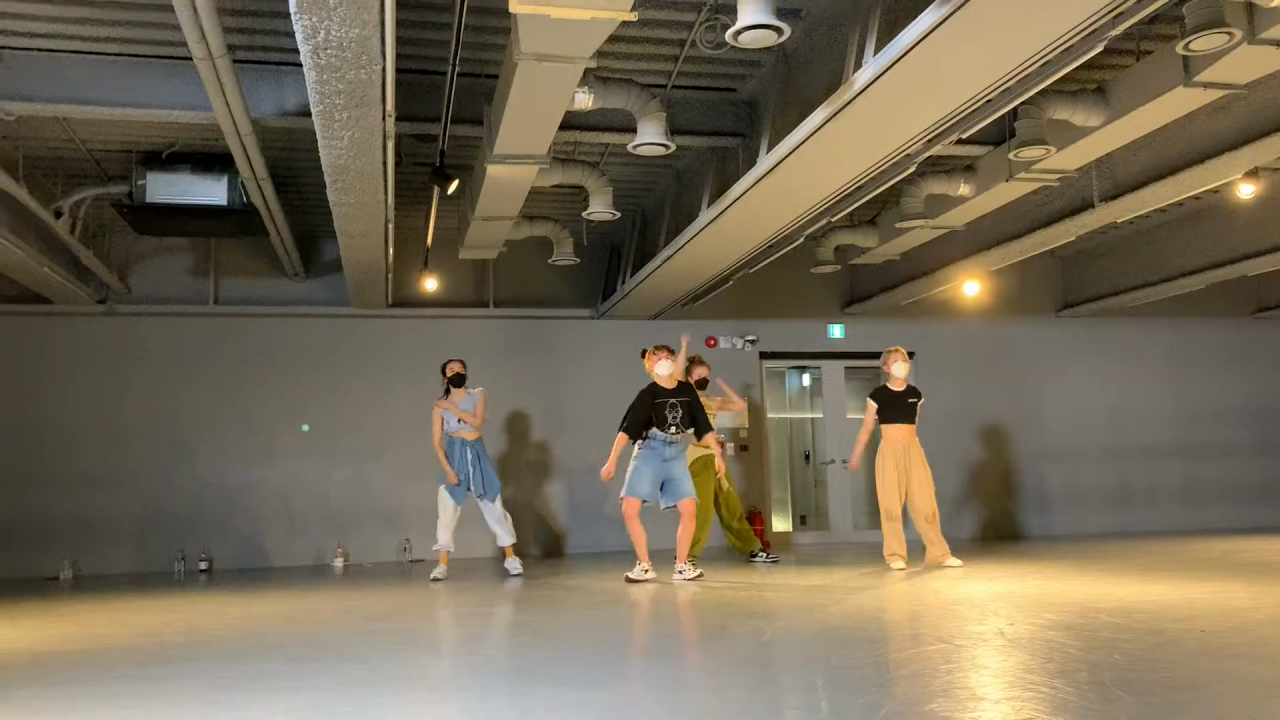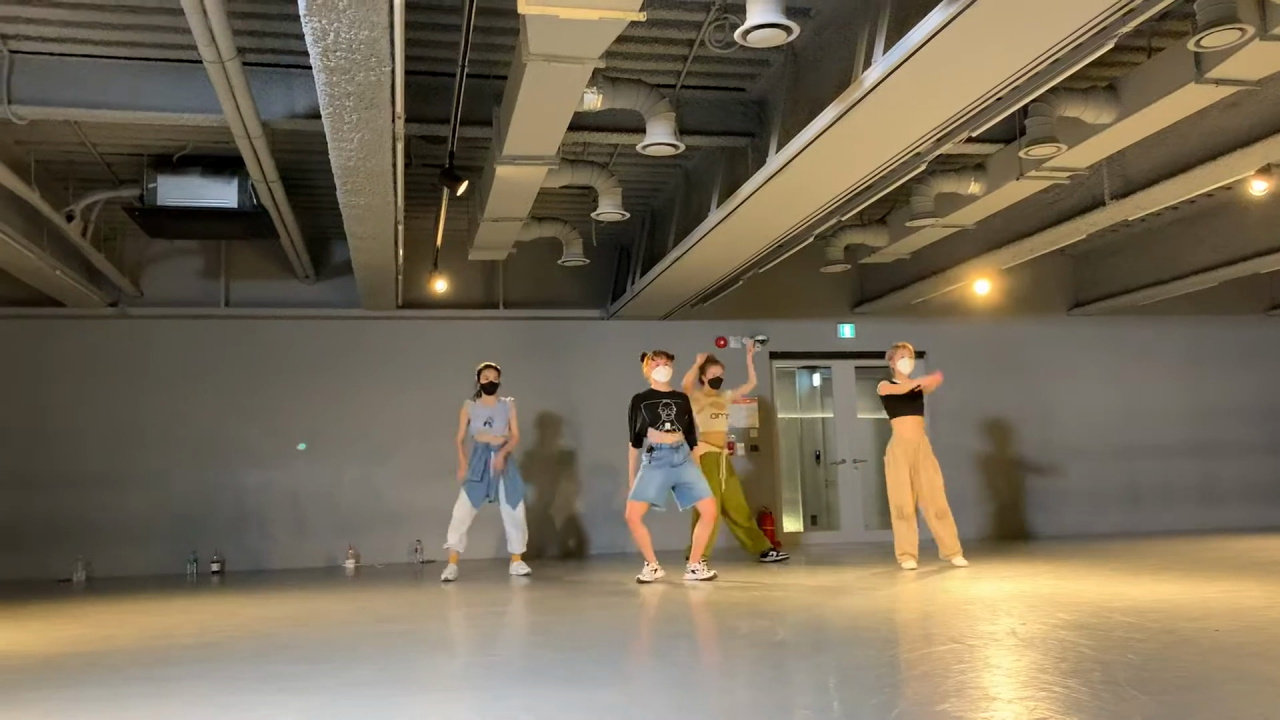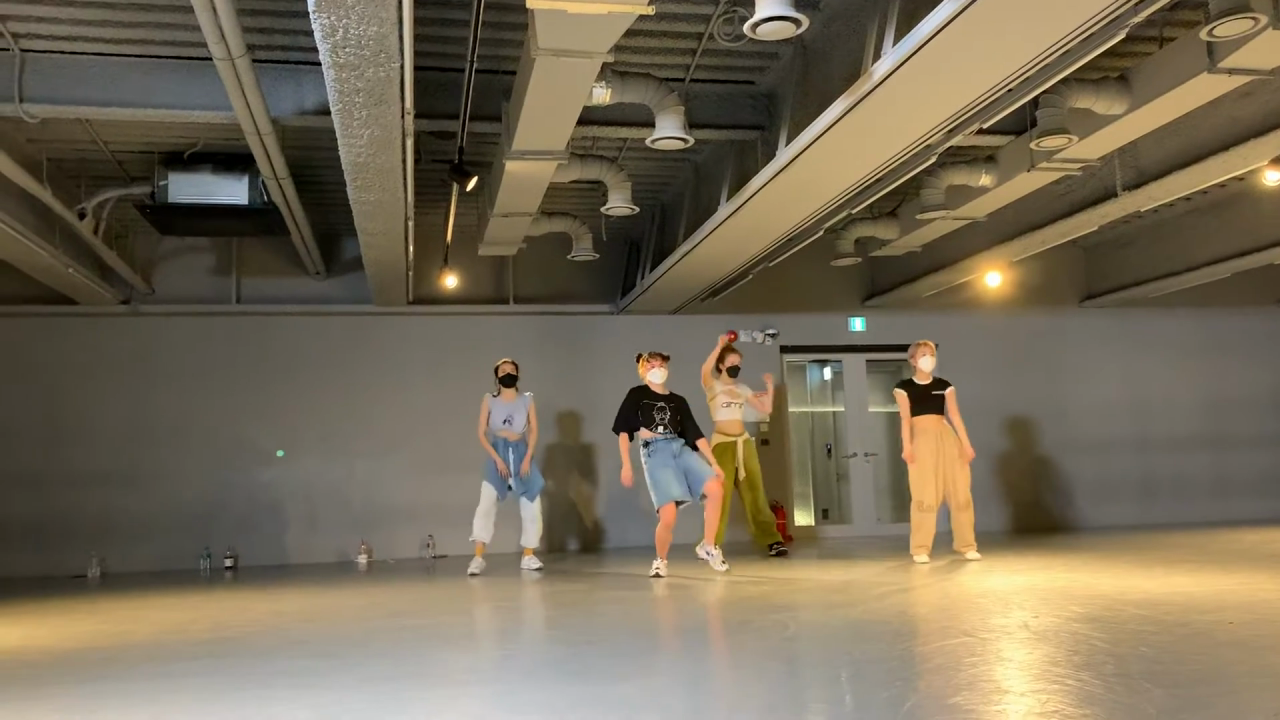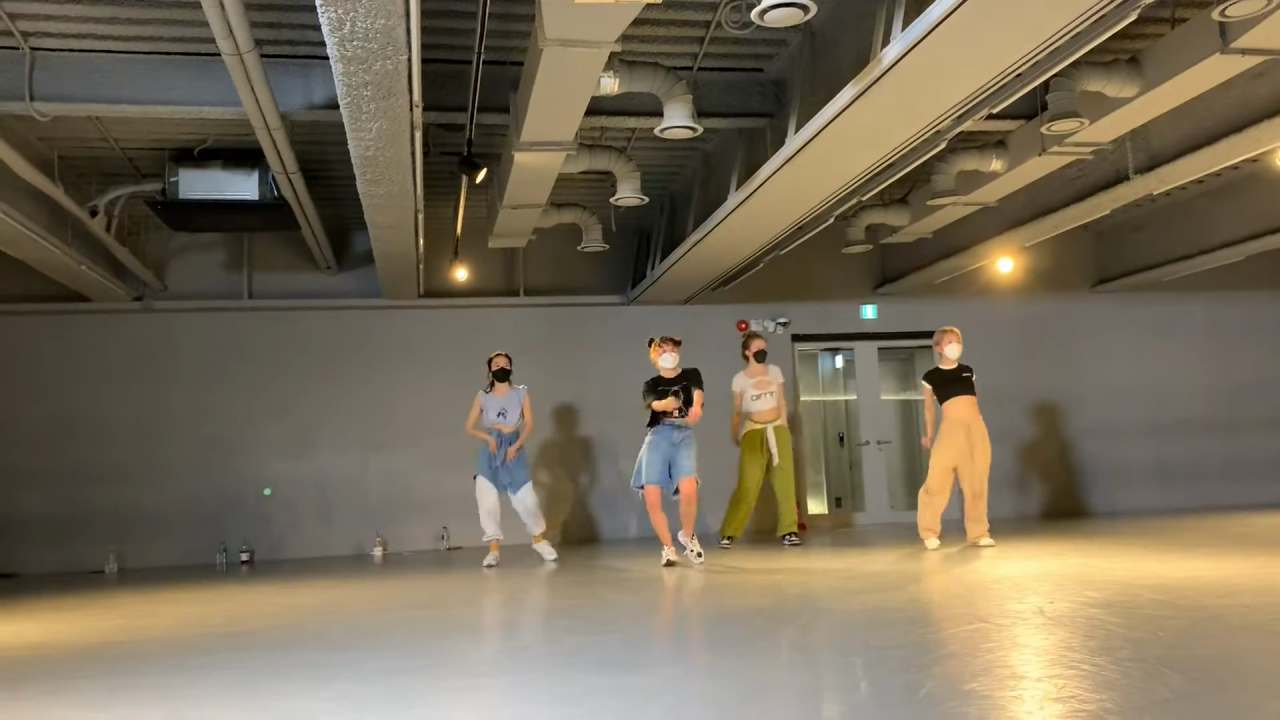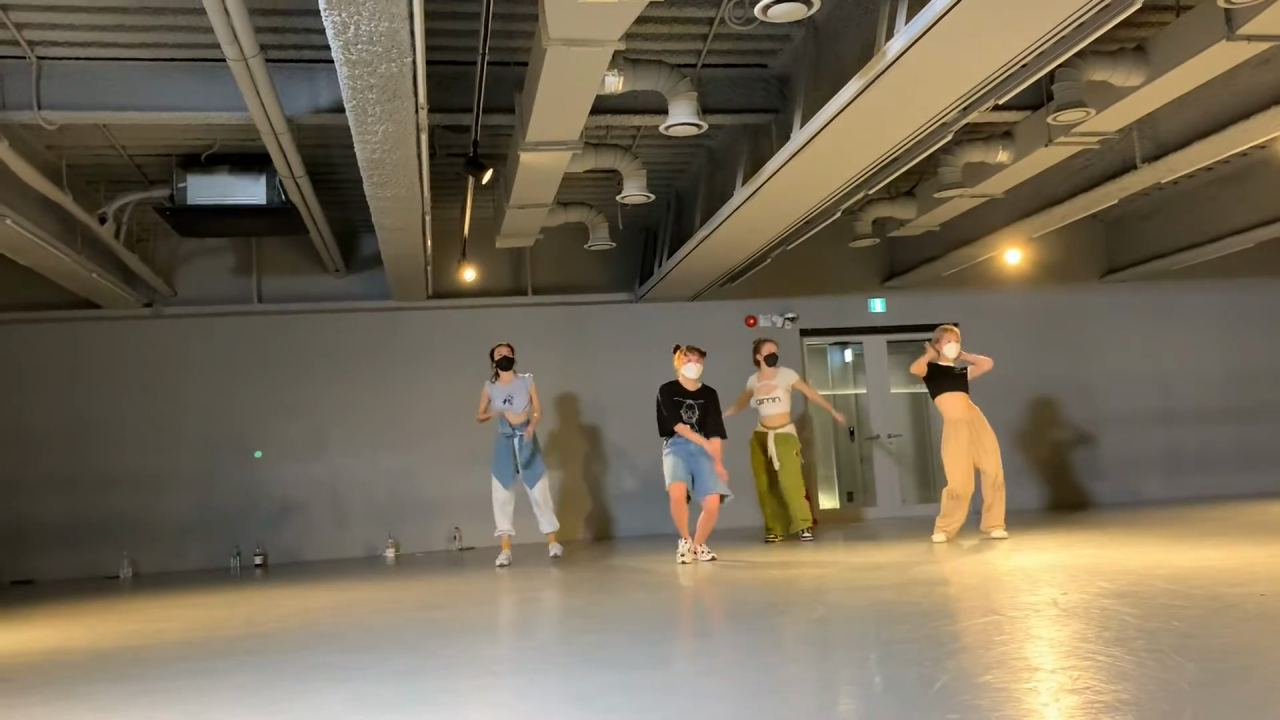
dt=0.4s
person 1, frame 1
left shoulder: (687, 389)
right shoulder: (648, 394)
left elbow: (703, 425)
right elbow: (628, 427)
left wrist: (717, 454)
right wrist: (612, 460)
left hip: (676, 453)
right hip: (650, 451)
left knee: (688, 510)
right knee: (630, 509)
left ankle: (682, 566)
right ankle: (644, 564)
person 1, frame 2
left shoulder: (682, 399)
right shoulder: (640, 400)
right elbow: (634, 440)
left wrist: (697, 470)
right wrist: (631, 474)
left hip: (683, 457)
right hip: (654, 459)
left knee: (709, 510)
right knee: (632, 515)
left ankle: (694, 566)
right ankle: (652, 566)
person 1, frame 3
left shoulder: (678, 401)
right shoulder: (636, 395)
left elbow: (696, 433)
right elbow: (623, 430)
left wrist: (714, 464)
right wrist: (626, 464)
left hip: (681, 449)
right hip: (654, 452)
left knee: (715, 488)
right knee: (668, 516)
left ankle: (708, 545)
right ankle: (660, 560)
person 1, frame 4
left shoulder: (691, 374)
right shoulder: (651, 385)
left elbow: (698, 393)
right elbow: (654, 404)
left wrist: (696, 407)
right wrist: (667, 403)
left hip: (684, 436)
right hip: (658, 436)
left knee: (688, 489)
right knee: (651, 497)
left ankle: (688, 535)
right ankle: (668, 548)
person 1, frame 5
left shoulder: (709, 394)
right shoulder: (667, 390)
left elbow: (715, 429)
right elbow: (675, 424)
left wrist: (719, 462)
right wrist: (704, 442)
left hip: (702, 450)
right hip: (675, 447)
left knee: (712, 503)
right knee: (677, 492)
left ankle: (698, 545)
right ankle: (685, 539)
person 2, frame 1
left shoulder: (915, 394)
right shoulder: (878, 394)
right elbow: (867, 426)
right wrist: (856, 455)
left hip: (912, 449)
right hip: (889, 450)
left knee: (924, 502)
right knee: (891, 504)
left ankle: (939, 554)
right ankle: (896, 555)
person 2, frame 2
left shoulder: (919, 382)
right shoulder: (885, 386)
left elbow: (932, 384)
right elbow: (900, 389)
left wrist: (932, 381)
right wrist: (921, 381)
left hip: (922, 446)
right hip: (899, 447)
left knee: (935, 499)
right knee: (902, 501)
left ankle: (951, 551)
right ankle: (907, 555)
person 2, frame 3
left shoulder: (944, 385)
right shoulder: (904, 387)
left elbow: (954, 415)
right elbow: (905, 417)
left wrist: (966, 443)
right wrist: (906, 445)
left hip: (946, 437)
right hip: (922, 440)
left knee: (960, 493)
right knee: (924, 496)
left ankle: (966, 545)
right ankle: (920, 548)
person 2, frame 4
left shoulder: (968, 371)
right shoulder: (932, 376)
right elbow: (929, 407)
right wrist: (928, 433)
left hip: (976, 428)
right hip: (950, 429)
left knee: (976, 483)
right knee: (936, 479)
left ankle: (978, 533)
right ankle: (929, 532)
person 2, frame 5
left shoulder: (963, 371)
right shoulder: (930, 369)
left elbow: (988, 364)
right elbow: (914, 369)
left wrist: (962, 356)
right wrist: (930, 355)
left hip: (977, 422)
right hip: (954, 428)
left knee: (994, 474)
right knee: (959, 483)
left ankle: (993, 524)
right ankle: (944, 529)
person 3, frame 1
left shoulder: (477, 395)
right shoulder: (440, 406)
left elbow: (476, 421)
right elbow: (437, 442)
left wrist: (453, 408)
right wrist: (448, 469)
left hip: (477, 454)
right hip: (454, 455)
left knee: (493, 506)
right knee: (447, 510)
left ankle: (510, 556)
right ankle: (442, 564)
person 3, frame 2
left shoulder: (508, 405)
right shoulder: (469, 406)
left elbow: (515, 436)
right elbow: (460, 439)
left wrist: (504, 452)
right wrist: (462, 463)
left hip: (503, 460)
right hip: (479, 459)
left knee: (515, 513)
right knee: (462, 512)
left ankle: (516, 561)
right ankle: (452, 564)
person 3, frame 3
left shoulder: (527, 400)
right shoulder: (489, 400)
left elbow: (533, 431)
right elbow: (481, 432)
left wrist: (528, 458)
right wrist: (496, 457)
left hip: (520, 453)
right hip: (498, 453)
left knee: (531, 507)
right knee: (487, 502)
left ankle: (528, 556)
right ankle: (478, 557)
person 3, frame 4
left shoulder: (521, 393)
right shoulder: (483, 396)
left elbow: (529, 424)
right elbow: (469, 427)
left wrist: (517, 445)
right wrist: (487, 437)
left hip: (514, 447)
right hip: (491, 450)
left knee: (526, 499)
right knee: (488, 500)
left ankle: (540, 541)
right ankle: (494, 550)
person 3, frame 5
left shoulder: (527, 381)
right shoulder: (490, 387)
left elbow: (537, 411)
right elbow: (479, 416)
left wrist: (531, 428)
right wrist: (491, 414)
left hip: (525, 438)
right hip: (504, 441)
left knee: (538, 491)
right knee: (502, 495)
left ankle: (552, 542)
right ankle: (506, 549)
person 4, frame 1
left shoulder: (712, 401)
left elbow: (741, 407)
left wrist: (724, 388)
left hip: (714, 455)
right hip: (698, 456)
left knee: (731, 506)
right knee: (702, 506)
left ankle: (753, 548)
right ankle: (687, 554)
person 4, frame 2
left shoulder: (726, 397)
right shoulder: (696, 397)
left elbow: (751, 383)
right elbow: (685, 385)
left wrist: (749, 357)
right wrist: (697, 363)
left hip: (723, 455)
right hip: (705, 454)
left knee: (737, 505)
left ankle: (763, 549)
person 4, frame 3
left shoulder: (743, 388)
right shoulder: (713, 384)
left elbow: (766, 409)
right elbow: (705, 371)
left wrist: (769, 387)
right wrist: (719, 348)
left hip: (745, 442)
right hip: (722, 443)
left knee: (755, 492)
left ankle: (772, 540)
person 4, frame 4
left shoulder: (775, 371)
right shoulder: (740, 379)
left elbow: (782, 402)
right elbow: (737, 410)
left wrist: (783, 426)
right wrist: (735, 434)
left hip: (778, 429)
right hip: (753, 431)
left knee: (785, 480)
right knee: (748, 482)
left ankle: (788, 530)
right ankle: (730, 533)
person 4, frame 5
left shoulder: (786, 374)
right shoulder: (753, 380)
left elbow: (811, 394)
right elbow: (741, 402)
left wrist: (833, 412)
right wrist: (721, 416)
left hip: (784, 434)
right hip: (761, 435)
left knee: (789, 481)
right knee: (764, 484)
left ankle: (803, 525)
right ankle: (775, 529)
